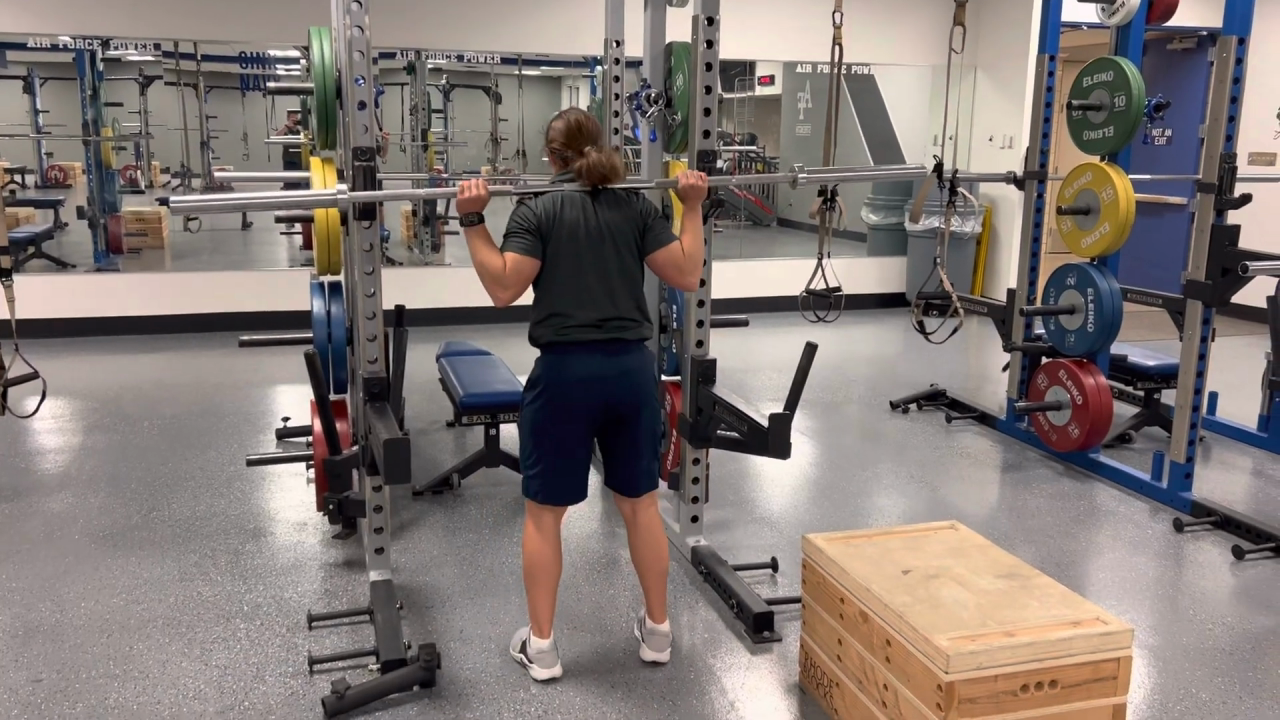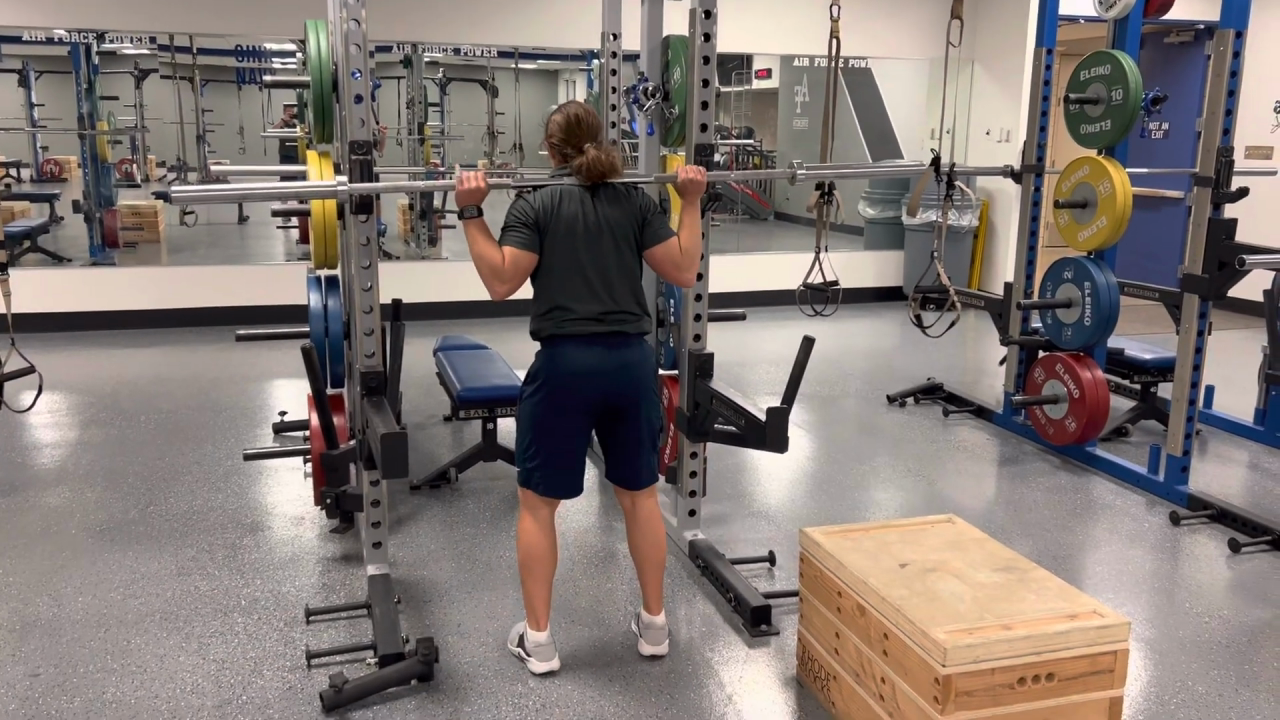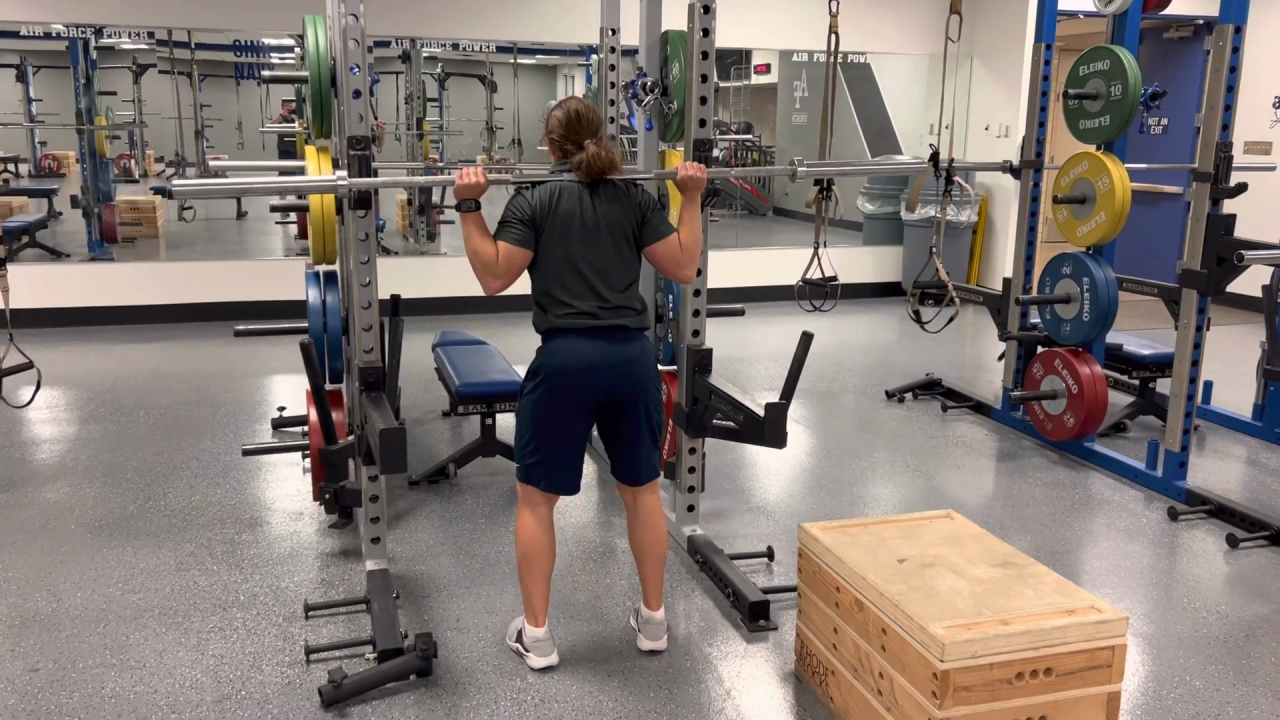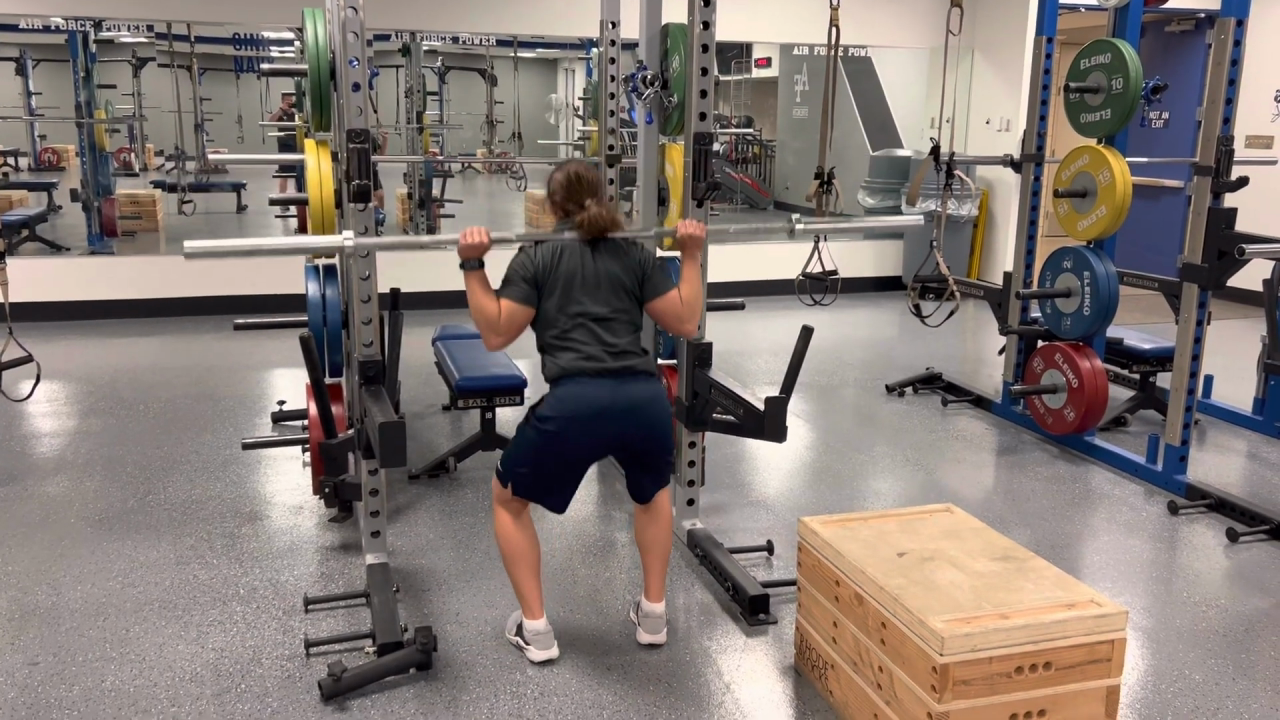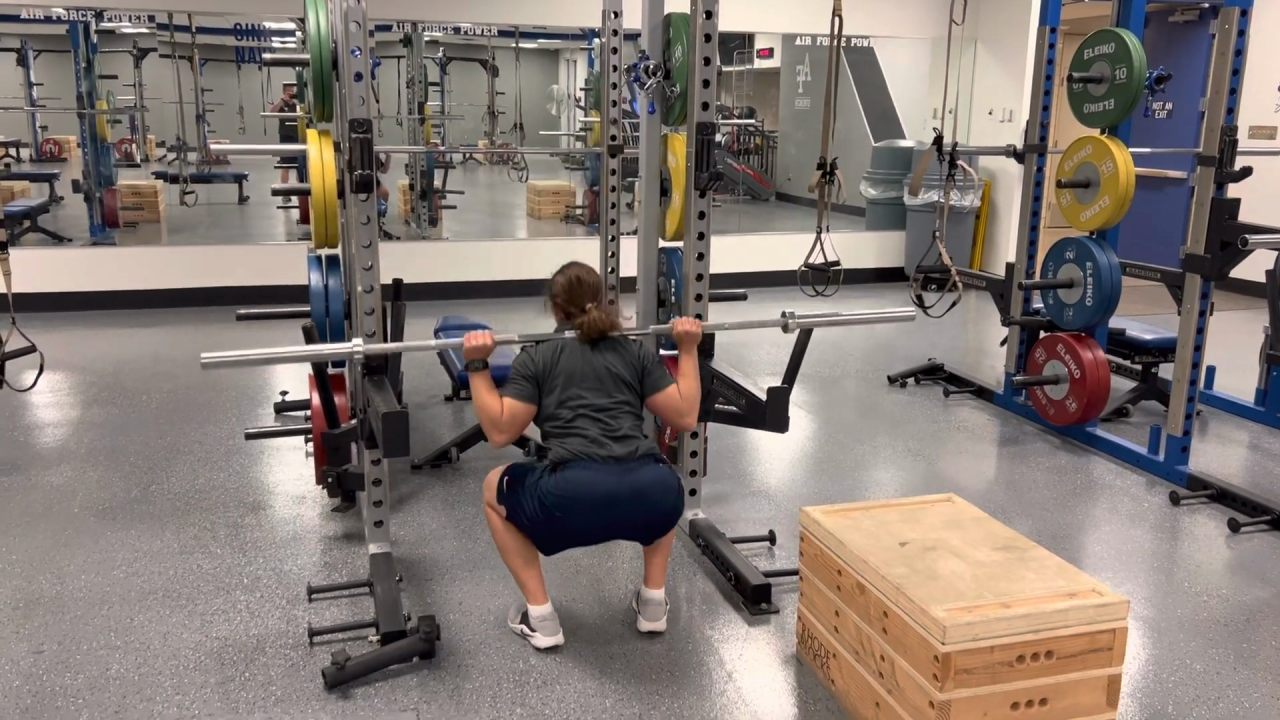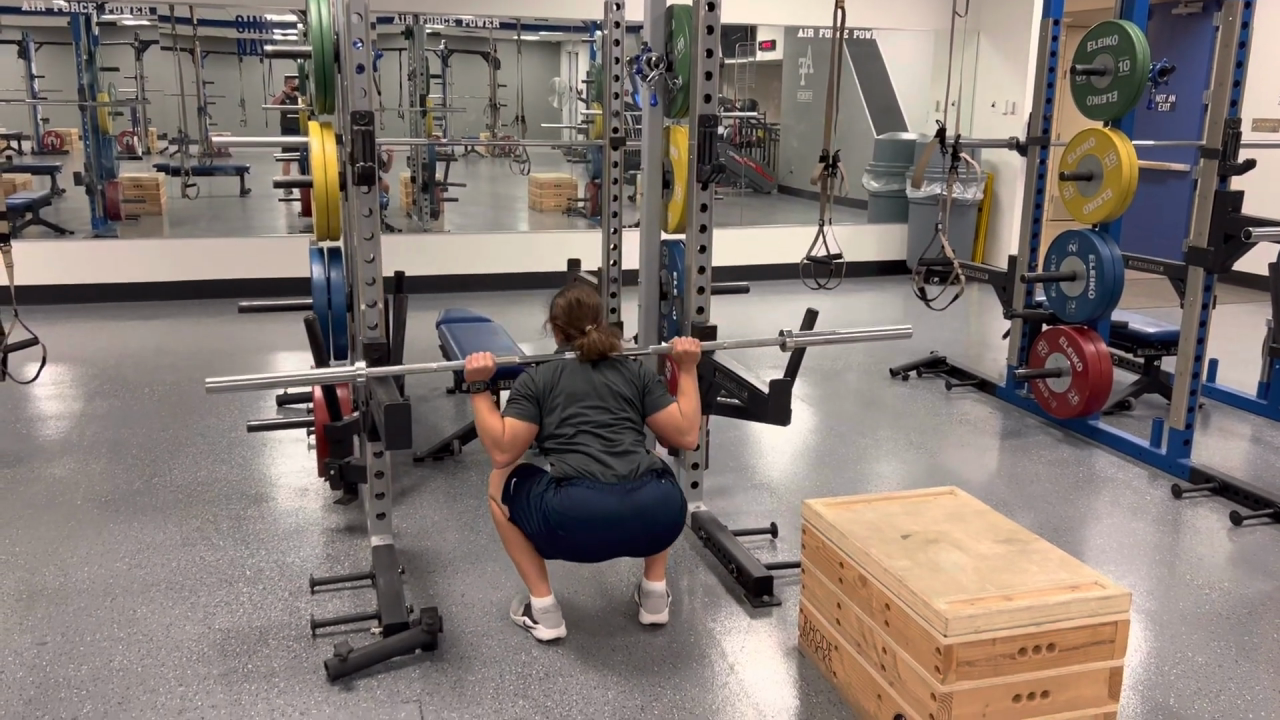
dt=0.5s
person 1, frame 1
left shoulder: (537, 210)
right shoulder: (637, 207)
left elbow: (503, 288)
right elbow: (687, 274)
left wrist: (472, 220)
right wrist: (693, 208)
left hip: (564, 373)
right hip: (631, 368)
left knee: (543, 512)
right knee: (640, 502)
left ankle: (541, 646)
right ankle: (658, 630)
person 1, frame 2
left shoulder: (535, 205)
right shoulder: (637, 201)
left elbow: (501, 281)
right elbow: (684, 270)
left wrist: (470, 211)
right wrist: (691, 201)
left hip: (564, 366)
right hip: (631, 362)
left knee: (537, 502)
right knee: (640, 494)
left ankle: (538, 638)
right ankle: (655, 623)
person 1, frame 3
left shoulder: (534, 200)
right shoulder: (636, 197)
left elbow: (494, 277)
right elbow: (684, 267)
left wrist: (468, 207)
right wrist: (692, 199)
left hip: (565, 360)
right hip: (632, 356)
left knee: (536, 498)
right knee: (643, 490)
left ankle: (536, 634)
right ankle: (654, 618)
person 1, frame 4
left shoulder: (536, 258)
right shoulder: (636, 254)
left elbow: (496, 334)
right elbow: (686, 323)
left wrist: (472, 266)
right wrist: (692, 255)
left hip: (574, 406)
right hip: (644, 402)
left knee: (508, 500)
right knee: (653, 493)
left ankle: (534, 628)
right ankle: (653, 613)
person 1, frame 5
left shoulder: (537, 358)
right shoulder: (636, 352)
left elbow: (500, 431)
right elbow: (685, 417)
left wrist: (477, 367)
right wrist: (688, 351)
left hip: (576, 502)
right hip: (654, 502)
left knee: (495, 490)
left ankle: (540, 616)
right ankle: (653, 602)
person 1, frame 6
left shoulder: (537, 378)
right shoulder: (637, 371)
left elbow: (502, 452)
right elbow: (686, 436)
left wrist: (479, 388)
right wrist: (687, 369)
left hip: (579, 521)
right hip: (659, 518)
left knee: (501, 484)
left ankle: (543, 608)
right ankle: (654, 592)
